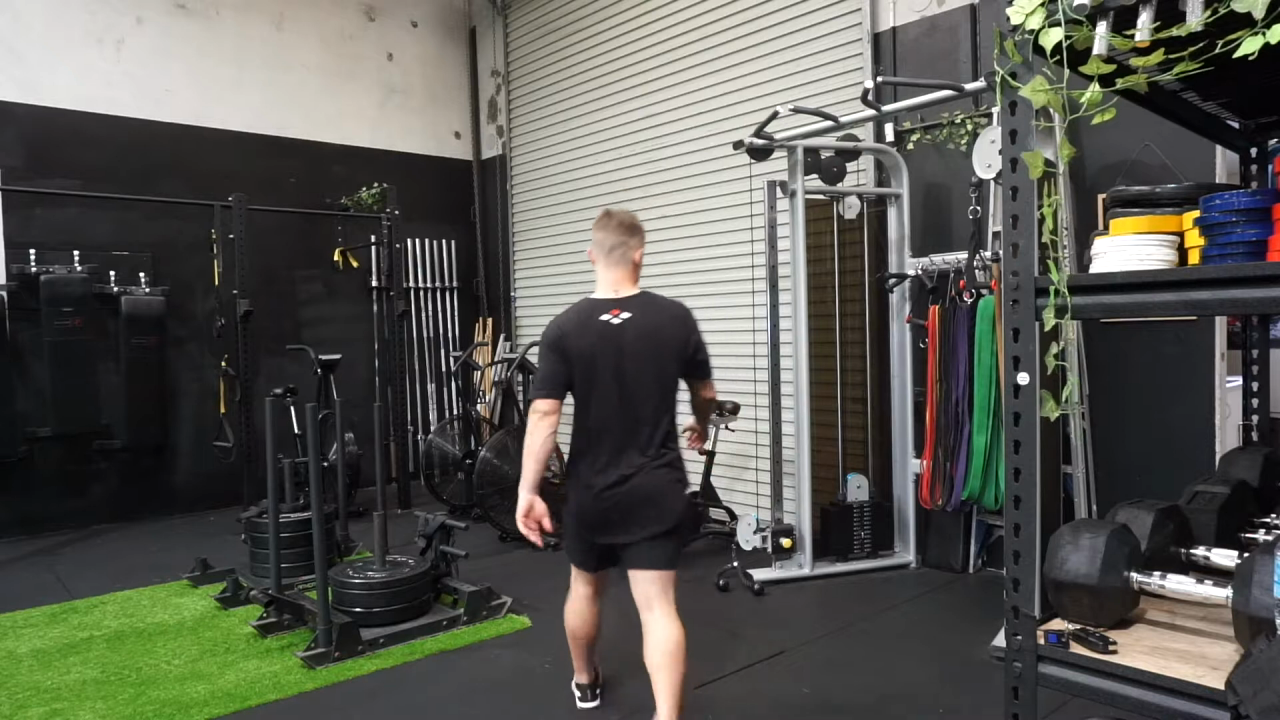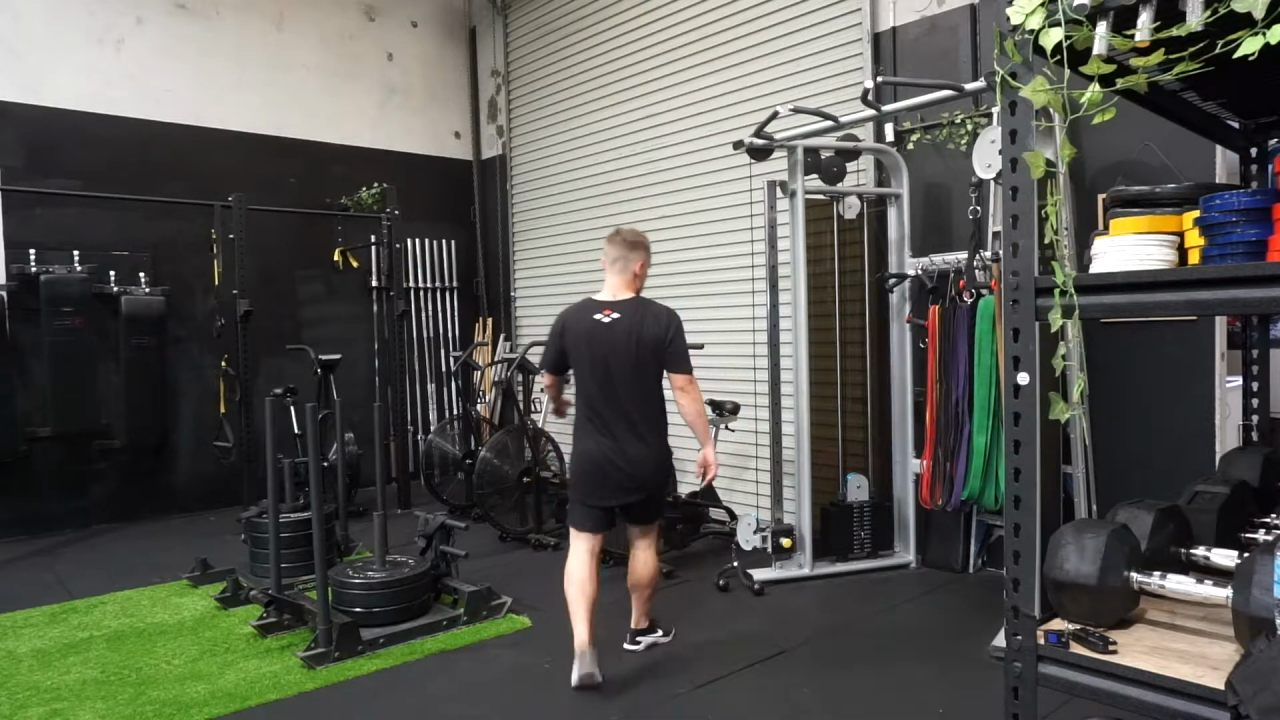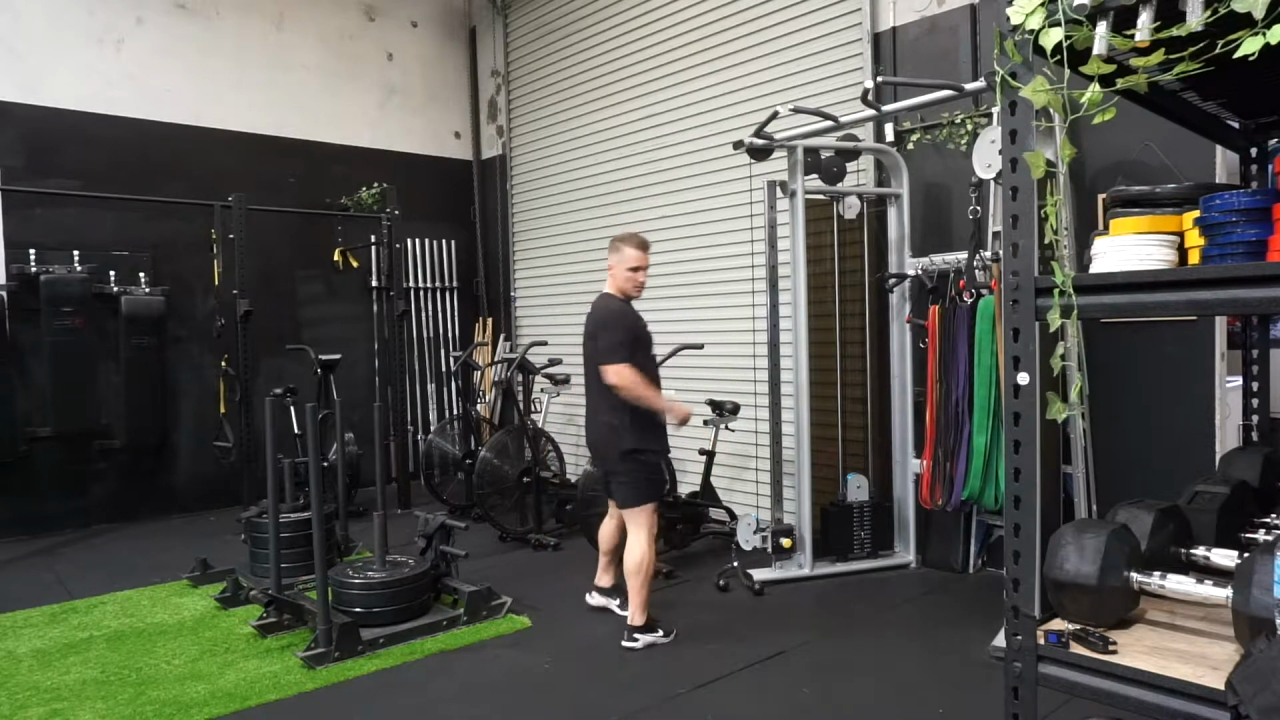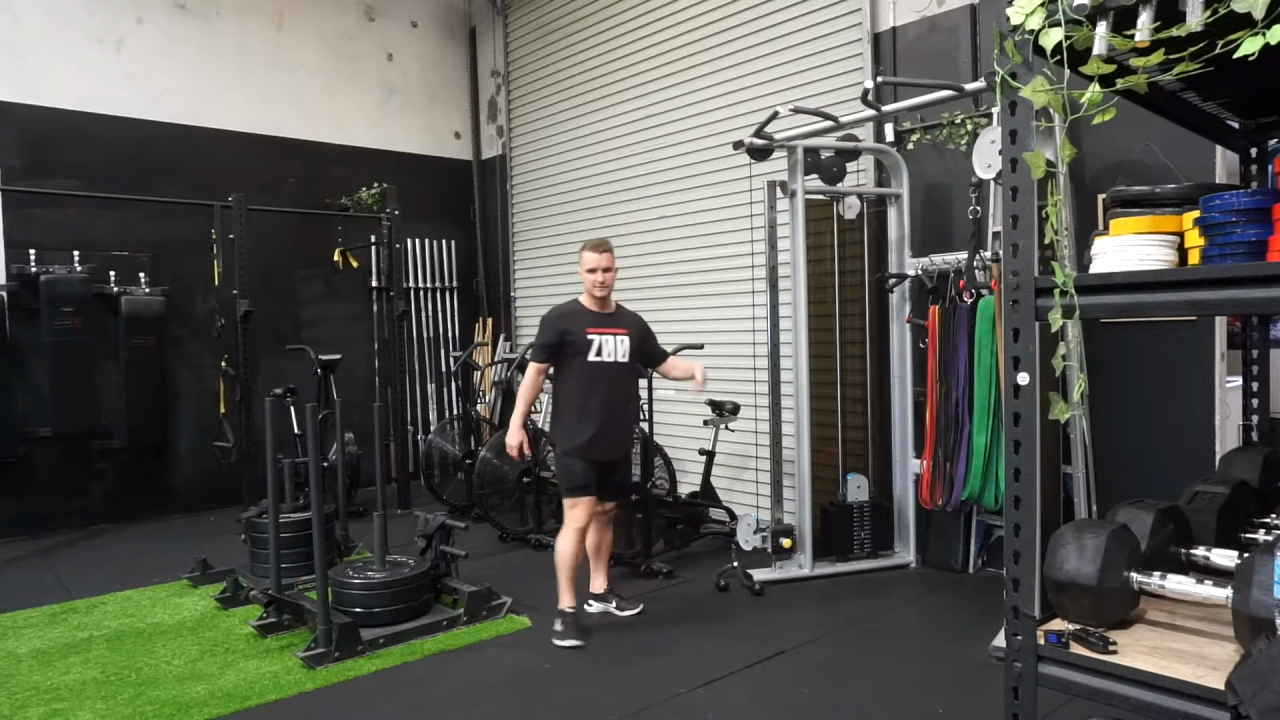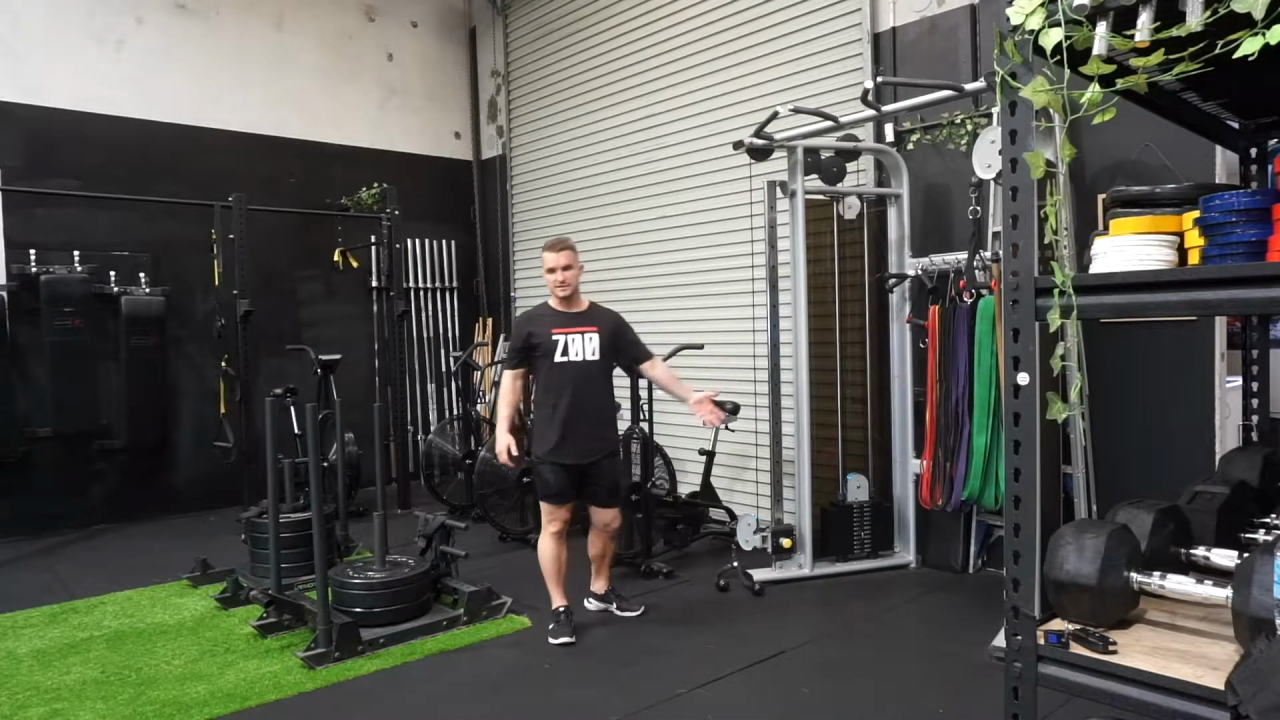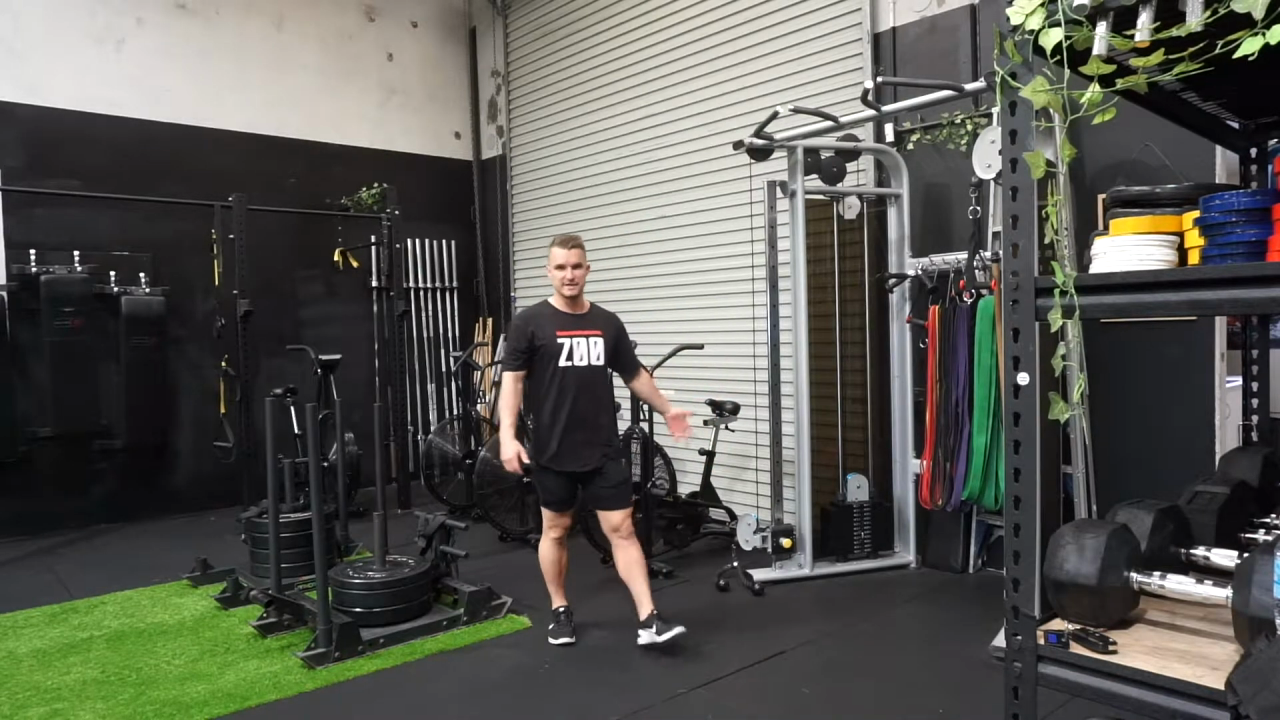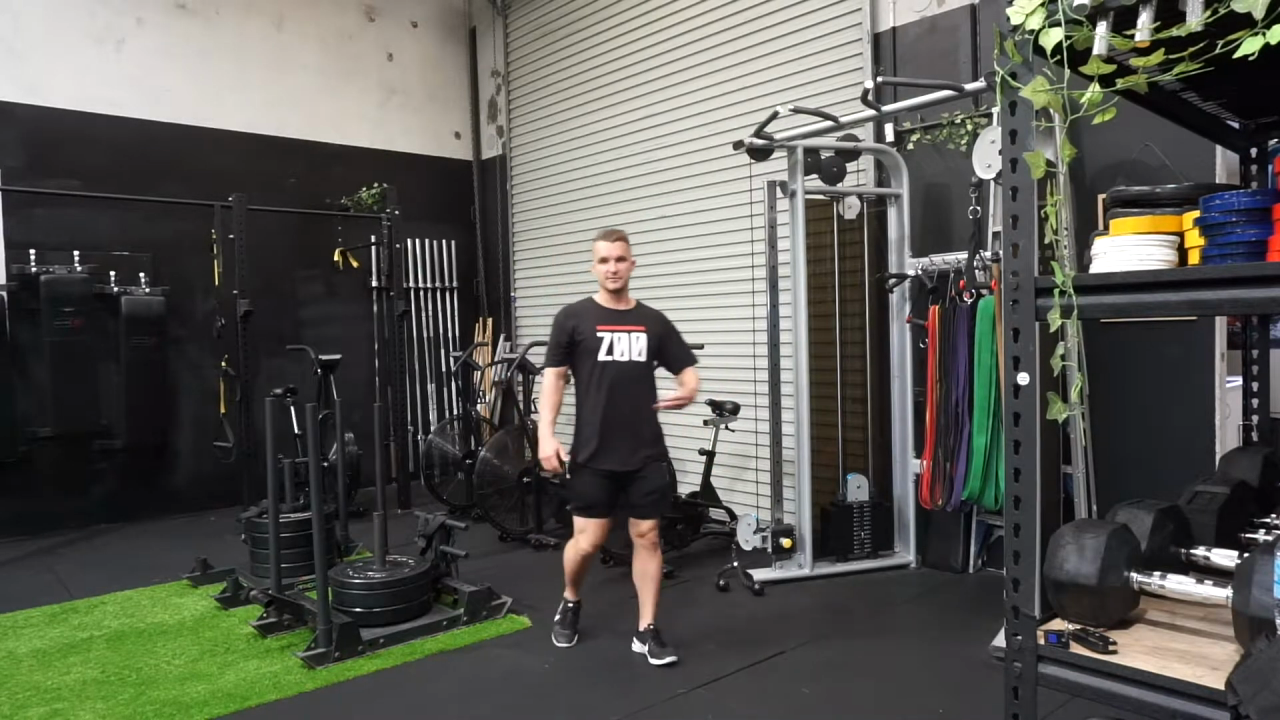
dt=0.5s
person 1, frame 1
left shoulder: (566, 327)
right shoulder: (675, 318)
left elbow: (544, 415)
right elbow: (705, 394)
left wrist: (529, 490)
right wrist: (700, 426)
left hip: (591, 489)
right hip: (657, 488)
left knee: (585, 584)
right knee: (659, 605)
person 1, frame 2
left shoulder: (569, 320)
right shoulder: (661, 320)
left elbow: (550, 381)
right elbow: (685, 388)
left wrist: (558, 405)
right wrist: (707, 444)
left hip: (591, 459)
right hip: (647, 459)
left knee: (583, 550)
right knee: (643, 541)
left ankle: (583, 650)
right ankle: (640, 627)
person 1, frame 3
left shoulder: (618, 310)
right shoulder: (612, 313)
right elbow: (617, 375)
right wrist: (667, 407)
left hip: (615, 436)
right hip: (627, 438)
left knee: (622, 512)
right knee: (643, 527)
left ankle: (603, 586)
right ankle: (639, 625)
person 1, frame 4
left shoulder: (632, 322)
right shoulder: (561, 319)
left elbow: (662, 364)
right elbow: (536, 371)
left wrist: (694, 370)
right wrist: (517, 423)
left hip: (617, 442)
right hip: (575, 441)
left knee: (605, 515)
right knee: (578, 521)
left ankle: (600, 591)
right ankle: (566, 611)
person 1, frame 5
left shoulder: (608, 321)
right shoulder: (530, 323)
left elbow: (649, 364)
right elbow: (513, 378)
left wrist: (689, 397)
right wrist: (503, 429)
left hip: (601, 445)
right hip: (552, 446)
left knee: (607, 522)
right knee: (555, 525)
left ankle: (599, 591)
right ankle: (560, 610)
person 1, frame 6
left shoulder: (608, 323)
right shoulder: (530, 322)
left elbow: (634, 374)
right elbow: (512, 381)
left wrist: (666, 410)
right wrist: (507, 436)
left hip: (603, 450)
right hip: (553, 451)
left knee: (622, 530)
right knee: (555, 530)
left ankle: (648, 619)
right ankle: (560, 611)
person 1, frame 7
left shoulder: (654, 322)
right shoulder: (573, 318)
left elbow: (687, 372)
right elbow: (554, 378)
left wrist: (686, 392)
right wrist: (546, 434)
left hip: (646, 452)
right hip: (592, 453)
left knee: (646, 537)
right knee: (587, 542)
left ankle: (647, 630)
right ankle: (570, 602)
